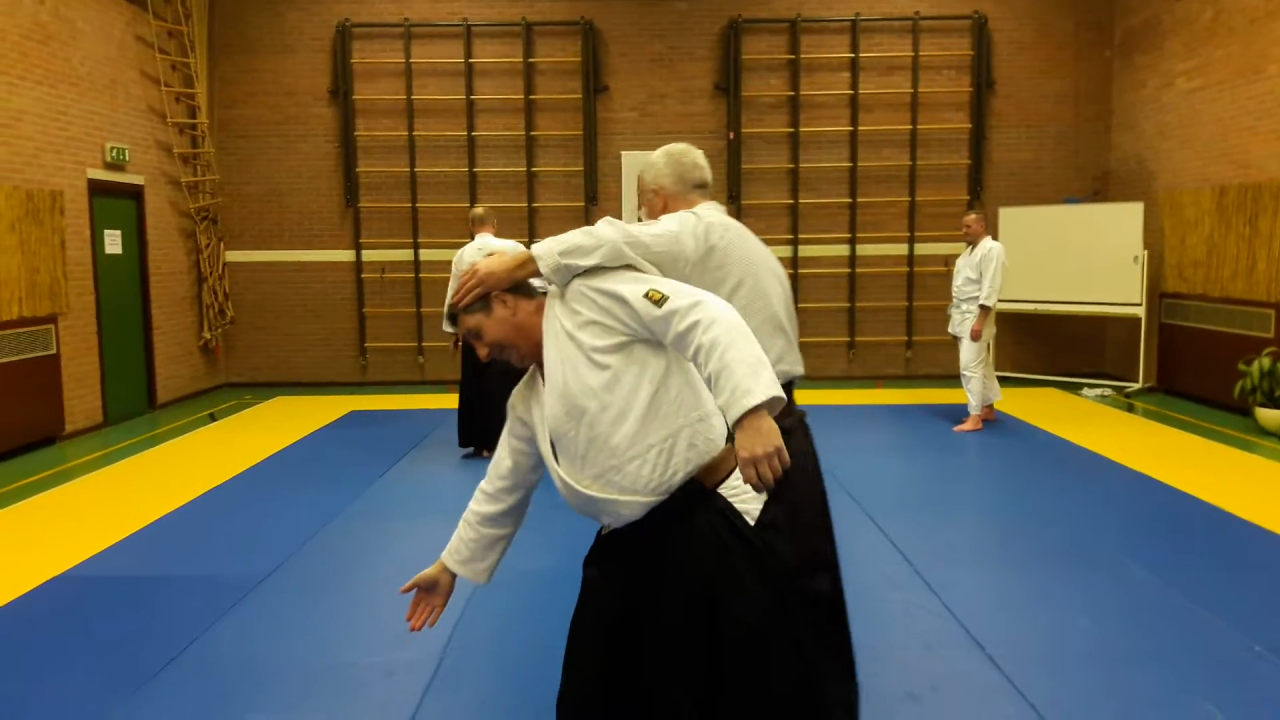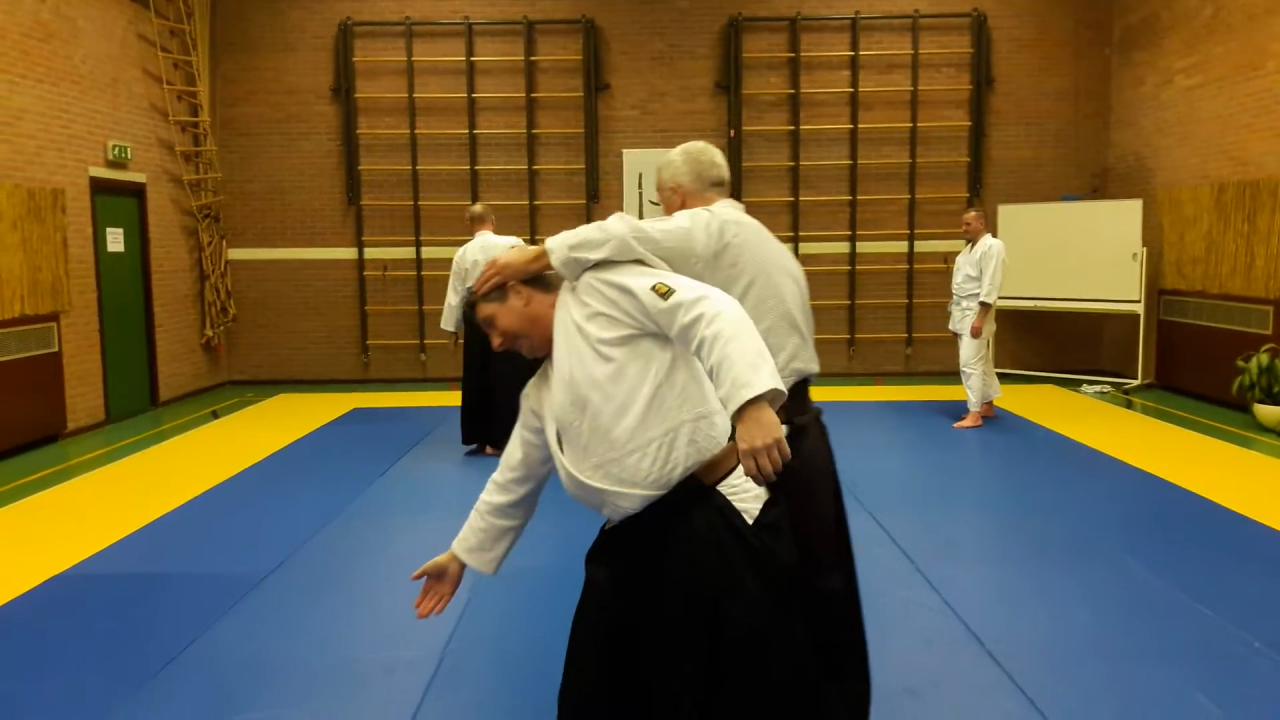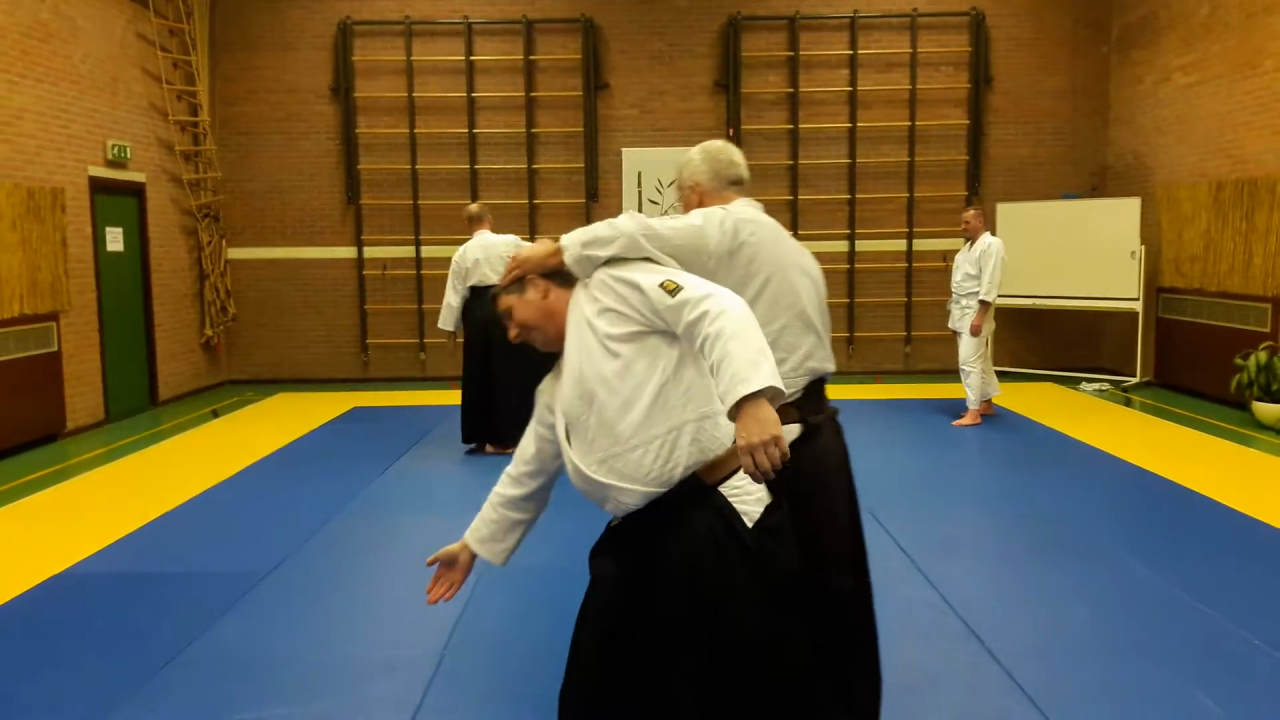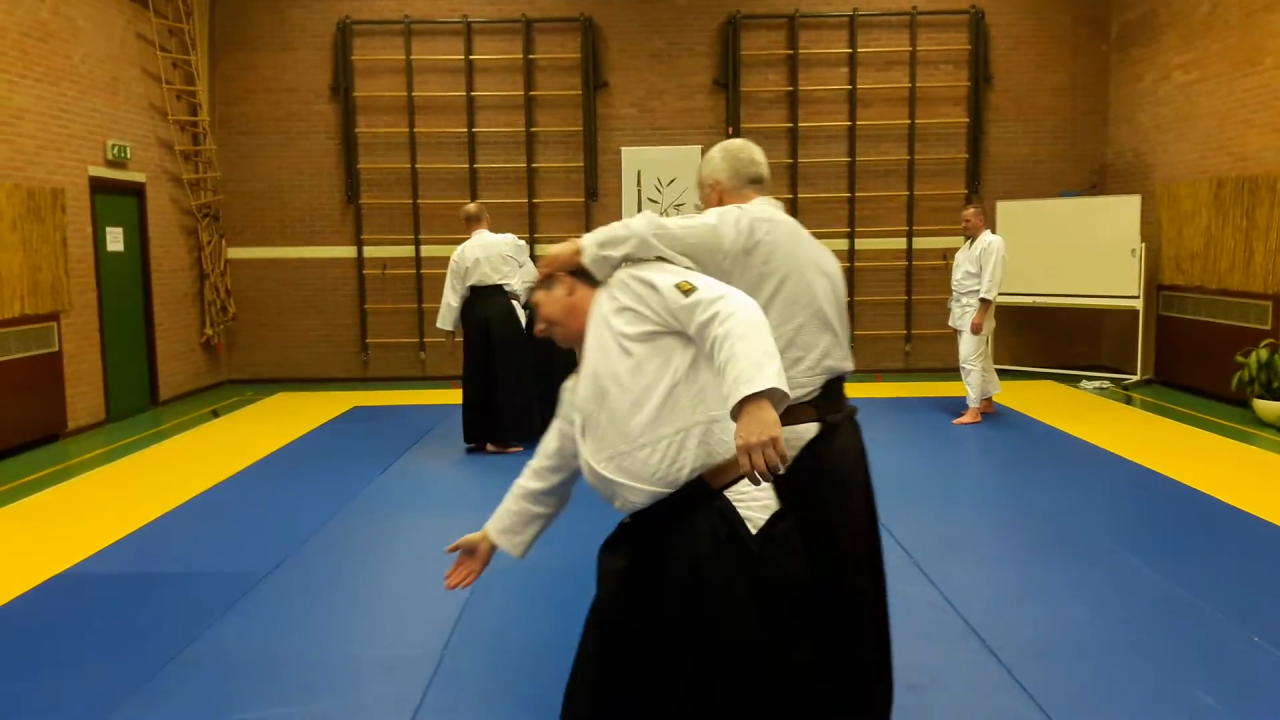
dt=0.1s
person 1, frame 1
left shoulder: (697, 232)
right shoulder: (746, 243)
left elbow: (612, 245)
left wrist: (513, 266)
right hip: (774, 439)
right knee: (800, 596)
person 1, frame 2
left shoulder: (712, 229)
right shoulder: (762, 241)
left elbow: (622, 240)
left wrist: (530, 258)
right hip: (792, 435)
right knee: (812, 597)
person 1, frame 3
left shoulder: (725, 228)
right shoulder: (788, 246)
left elbow: (636, 238)
left wrist: (550, 253)
right hip: (809, 439)
right knee: (827, 600)
person 1, frame 4
left shoulder: (743, 227)
right shoulder: (808, 245)
left elbow: (650, 237)
left wrist: (573, 253)
left hip: (785, 448)
right hip: (826, 439)
right knee: (840, 601)
person 2, frame 1
left shoulder: (594, 297)
right shoulder: (529, 399)
left elbow: (706, 319)
right elbow: (502, 492)
left wrist: (753, 416)
right wrist: (452, 567)
left hip: (714, 530)
right hip: (629, 552)
person 2, frame 2
left shoulder: (601, 290)
right shoulder: (541, 390)
left elbow: (709, 313)
right elbow: (514, 479)
left wrist: (751, 404)
right wrist: (461, 555)
left hip: (714, 527)
right hip: (631, 547)
person 2, frame 3
left shoulder: (616, 287)
right shoulder: (558, 388)
left elbow: (716, 311)
right elbow: (529, 473)
left wrist: (753, 400)
right wrist: (474, 544)
left hip: (719, 526)
right hip: (639, 543)
person 2, frame 4
left shoulder: (635, 288)
right shoulder: (581, 385)
left elbow: (729, 312)
right elbow: (550, 469)
left wrist: (754, 401)
right wrist: (494, 535)
left hip: (726, 529)
right hip: (649, 541)
person 3, frame 1
right shoulder: (511, 248)
left elbow: (454, 296)
left wrist: (453, 329)
left knee: (475, 380)
right knee: (502, 380)
left ankle: (477, 440)
right ankle: (494, 443)
person 3, frame 2
left shoulder: (463, 253)
right shoulder: (512, 244)
left elbow: (455, 295)
left wrist: (452, 329)
left knee: (477, 377)
right knee: (507, 377)
left ankle: (480, 437)
right ankle: (499, 439)
person 3, frame 3
left shoulder: (463, 252)
right shoulder: (511, 242)
left elbow: (454, 294)
left wrist: (450, 328)
left hip: (477, 314)
left knee: (479, 377)
right knee: (509, 374)
left ankle: (483, 437)
right ankle: (501, 438)
person 3, frame 4
left shoulder: (461, 252)
right shoulder: (509, 242)
left elbow: (453, 294)
right elbow: (525, 260)
left wrist: (449, 328)
left hip: (475, 312)
right hip: (504, 311)
left knee: (477, 375)
right knee: (507, 373)
left ankle: (479, 435)
right ankle: (501, 437)
person 4, frame 1
left shoulder: (992, 249)
right shoulder: (969, 251)
left elbow: (990, 289)
left wrist: (979, 321)
right wrist: (954, 318)
left hip: (976, 315)
right hip: (962, 314)
left knee: (970, 365)
right knee: (981, 364)
left ankle: (975, 417)
right ankle: (988, 408)
person 4, frame 2
left shoulder: (992, 246)
right shoulder: (969, 248)
left elbow: (991, 285)
left wrist: (979, 318)
right wrist: (954, 315)
left hip: (976, 312)
right hip: (962, 312)
left knee: (970, 362)
right knee: (981, 360)
left ankle: (974, 414)
right ankle: (987, 405)
person 4, frame 3
left shoulder: (991, 244)
right shoulder: (968, 247)
left elbow: (990, 284)
left wrist: (979, 316)
right wrist: (954, 313)
left hip: (976, 310)
right hip: (961, 310)
left knee: (969, 360)
right knee: (980, 359)
left ankle: (973, 412)
right ankle: (986, 403)
person 4, frame 4
left shoulder: (992, 242)
right shoulder: (968, 244)
left elbow: (990, 282)
left wrist: (980, 314)
right wrist: (954, 311)
left hip: (976, 308)
right hip: (962, 308)
left knee: (970, 359)
right knee: (980, 357)
left ankle: (974, 410)
right ankle: (986, 401)
